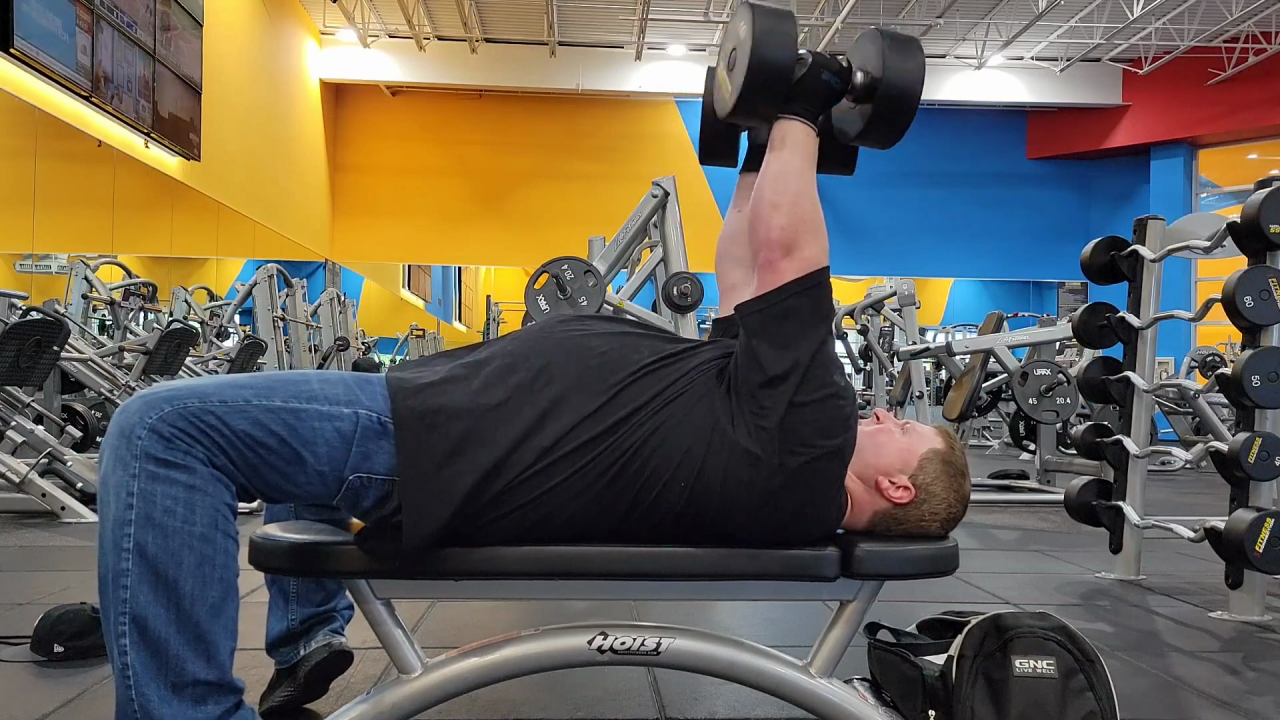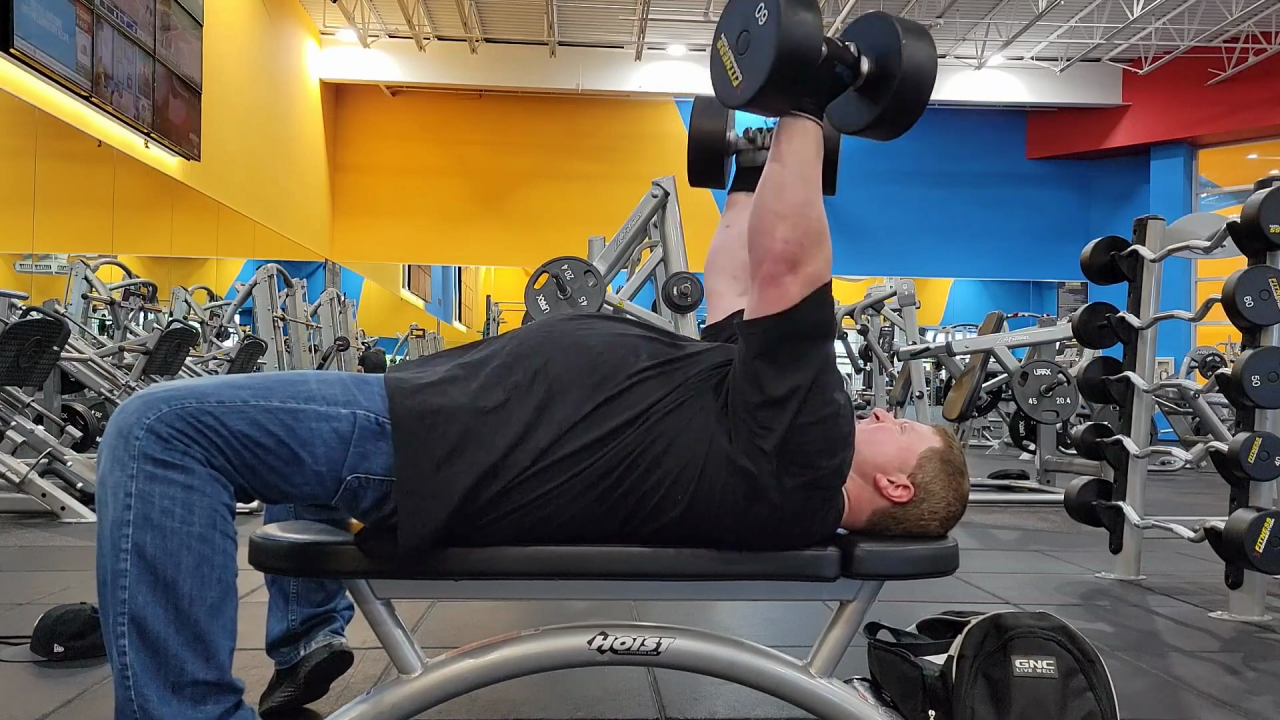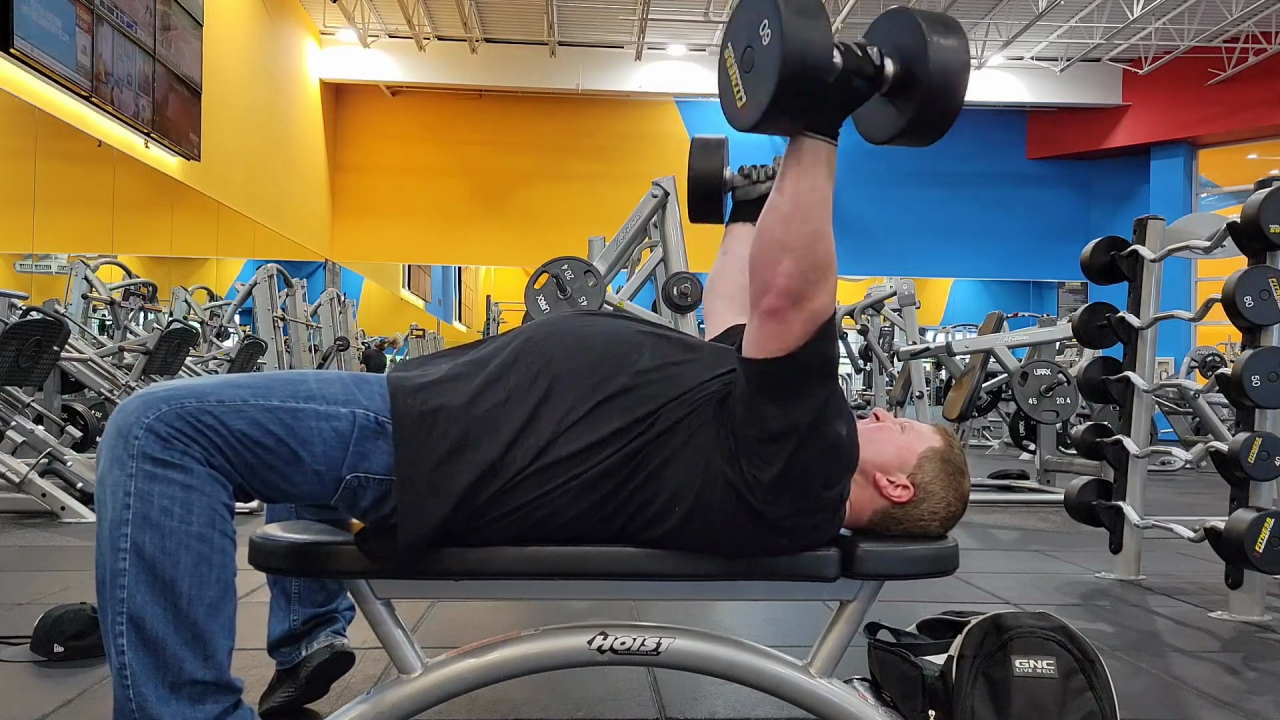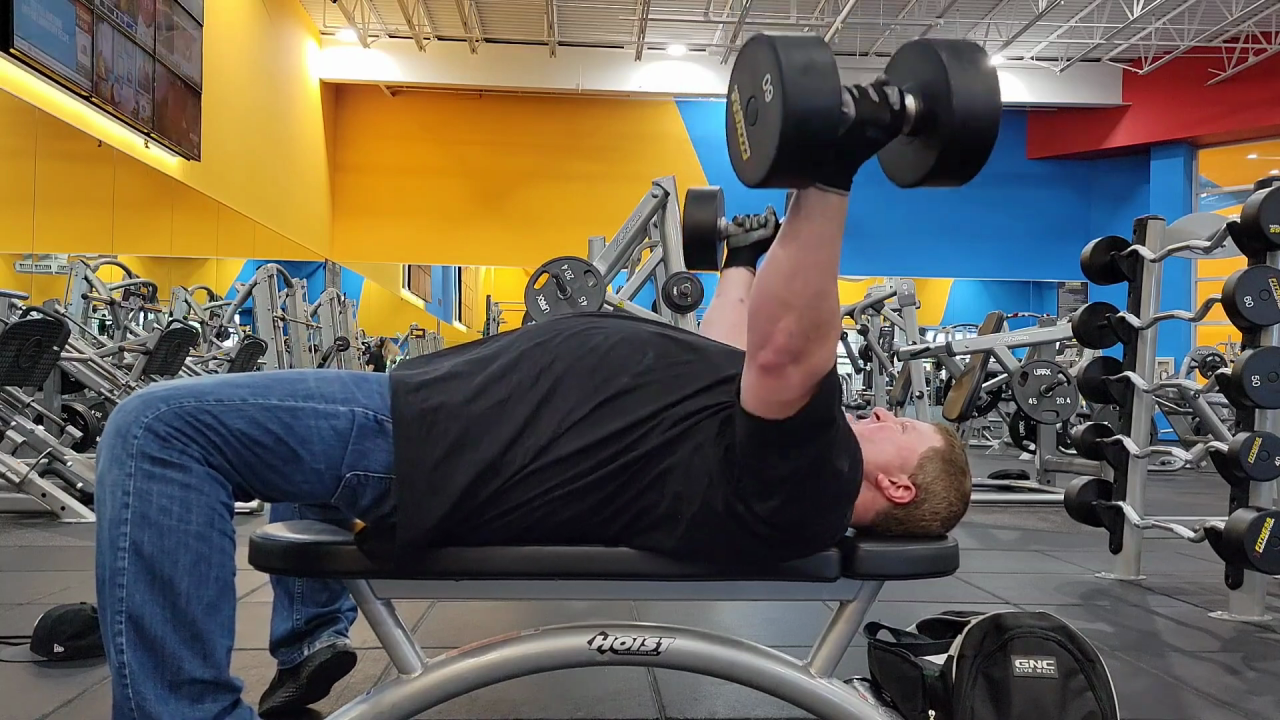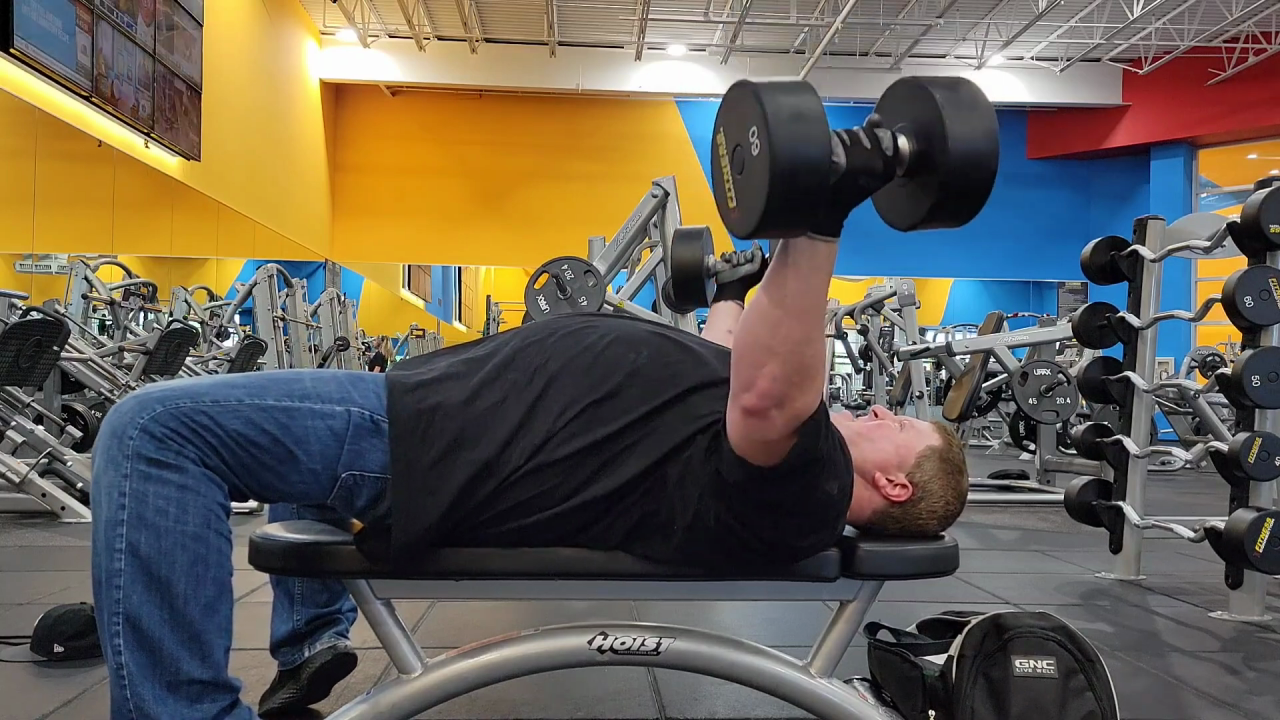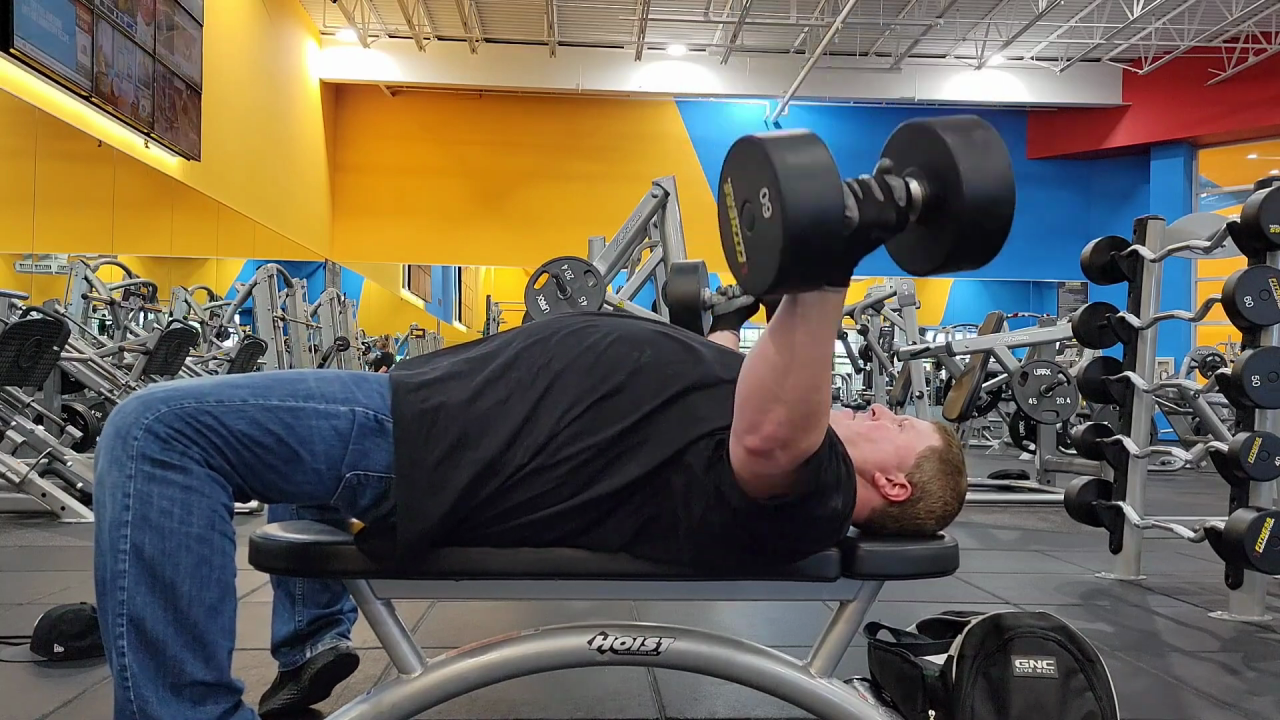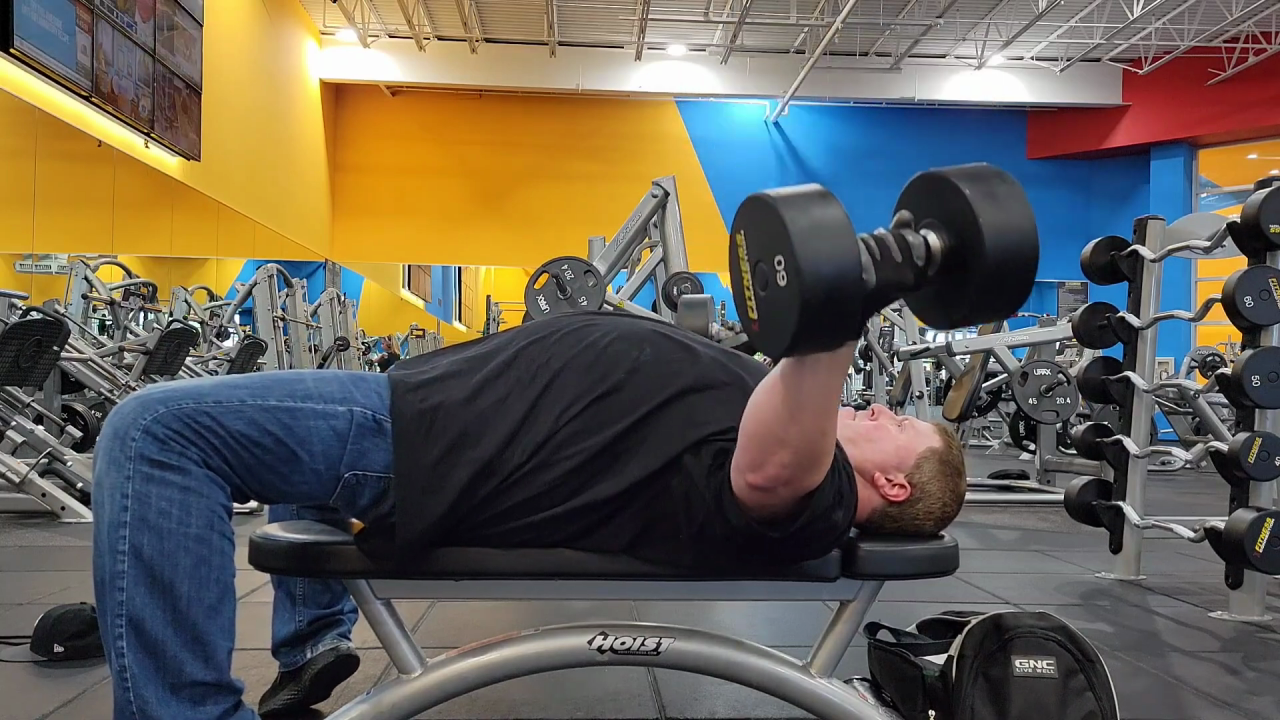
dt=0.3s
person 1, frame 1
left shoulder: (806, 443)
right shoulder: (799, 429)
left elbow: (783, 257)
right elbow: (748, 285)
left wrist: (798, 113)
right wrist: (760, 156)
left hip: (432, 449)
left knee: (162, 428)
right knee: (282, 411)
right ankle: (306, 646)
person 1, frame 2
left shoulder: (800, 458)
right shoulder: (770, 424)
left elbow: (787, 270)
right elbow: (736, 299)
left wrist: (804, 110)
right wrist: (747, 180)
left hip: (430, 448)
left knee: (162, 429)
right knee: (286, 402)
right ankle: (307, 648)
person 1, frame 3
left shoulder: (798, 474)
right shoulder: (786, 434)
left elbow: (789, 301)
right elbow: (737, 324)
left wrist: (816, 130)
right wrist: (745, 215)
left hip: (427, 448)
left knee: (160, 428)
right knee: (288, 407)
person 1, frame 4
left shoulder: (807, 480)
right shoulder: (788, 432)
left elbow: (785, 351)
right elbow: (726, 357)
left wrist: (829, 176)
right wrist: (744, 256)
left knee: (160, 428)
right knee: (291, 407)
right ankle: (310, 646)
person 1, frame 5
left shoulder: (803, 489)
right shoulder: (795, 448)
left elbow: (762, 395)
right elbow: (720, 378)
left wrist: (819, 221)
right wrist: (732, 291)
left knee: (154, 431)
right ankle: (310, 648)
person 1, frame 6
left shoulder: (810, 490)
right shoulder: (805, 438)
left elbow: (766, 432)
right elbow: (722, 393)
left wrist: (826, 264)
right wrist: (722, 316)
left knee: (159, 432)
right knee: (295, 390)
right ankle: (309, 647)
person 1, frame 7
left shoulder: (813, 493)
right shoulder: (787, 426)
left elbow: (765, 469)
right wrist: (744, 344)
left knee: (156, 431)
right knee: (287, 411)
right ankle: (311, 646)
